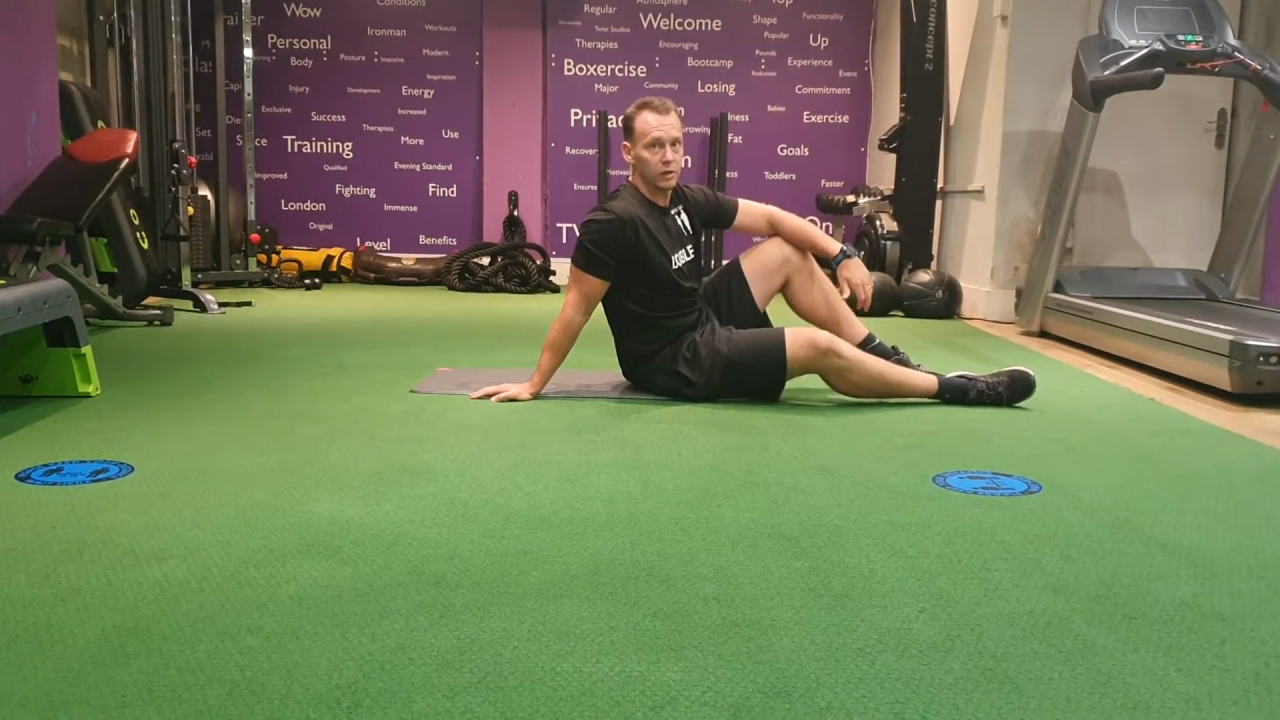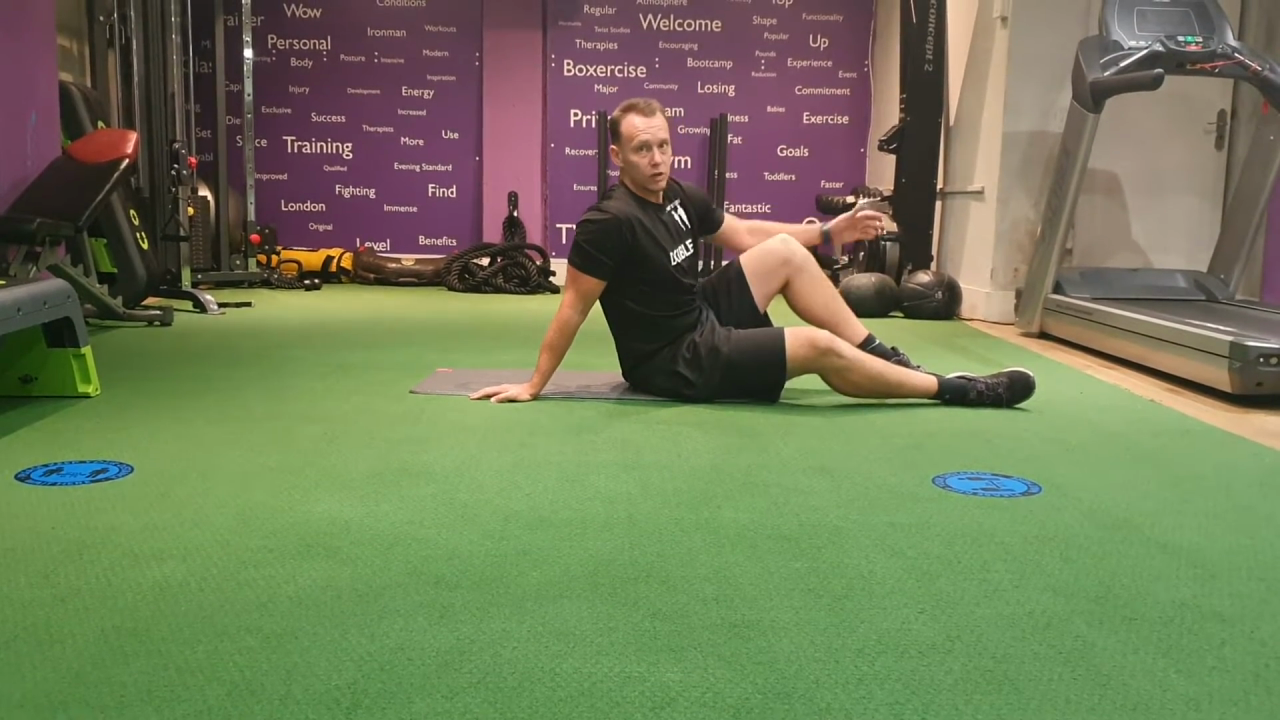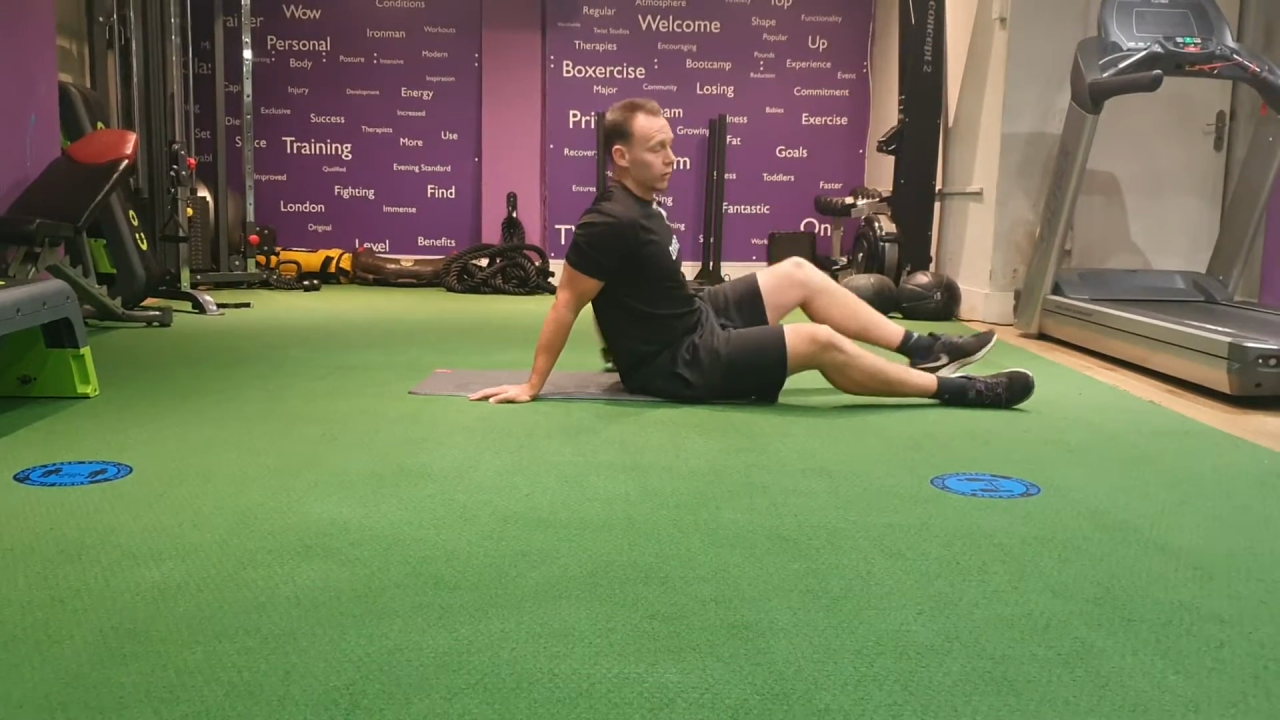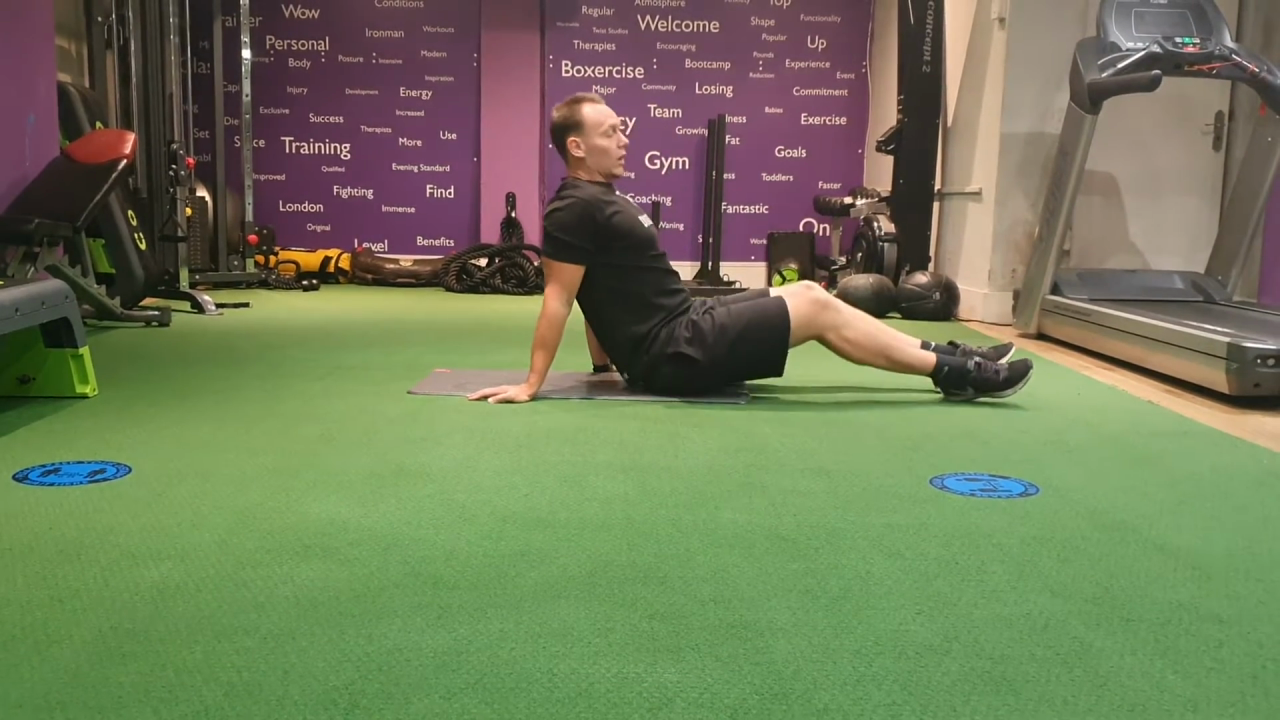
dt=0.4s
person 1, frame 1
left shoulder: (689, 200)
right shoulder: (614, 223)
left elbow: (771, 218)
right elbow: (576, 309)
left wrist: (842, 254)
right wrist: (534, 385)
left hip: (702, 320)
right hip: (674, 363)
left knee: (787, 254)
right knee: (819, 348)
left ankle: (882, 357)
right ankle: (959, 390)
person 1, frame 2
left shoulder: (680, 196)
right shoulder: (610, 223)
left elbow: (745, 234)
right elbow: (572, 308)
left wrist: (828, 230)
right wrist: (534, 385)
left hip: (701, 318)
right hip: (674, 363)
left knee: (785, 251)
right knee: (819, 347)
left ankle: (881, 357)
right ankle: (956, 391)
person 1, frame 3
left shoulder: (642, 200)
right shoulder: (612, 223)
right elbow: (566, 305)
left wrist: (616, 345)
right wrist: (531, 386)
left hip: (696, 320)
right hip: (675, 364)
left knee: (799, 272)
right knee: (820, 342)
left ankle: (925, 352)
right ankle: (955, 390)
person 1, frame 4
left shoulder: (599, 198)
right shoulder: (574, 211)
left elbow: (600, 292)
right elbow: (557, 301)
left wrist: (605, 361)
right wrist: (531, 385)
left hip: (685, 324)
right hip: (674, 351)
left knee: (808, 291)
right knee: (816, 308)
left ankle: (944, 356)
right ankle: (957, 375)
